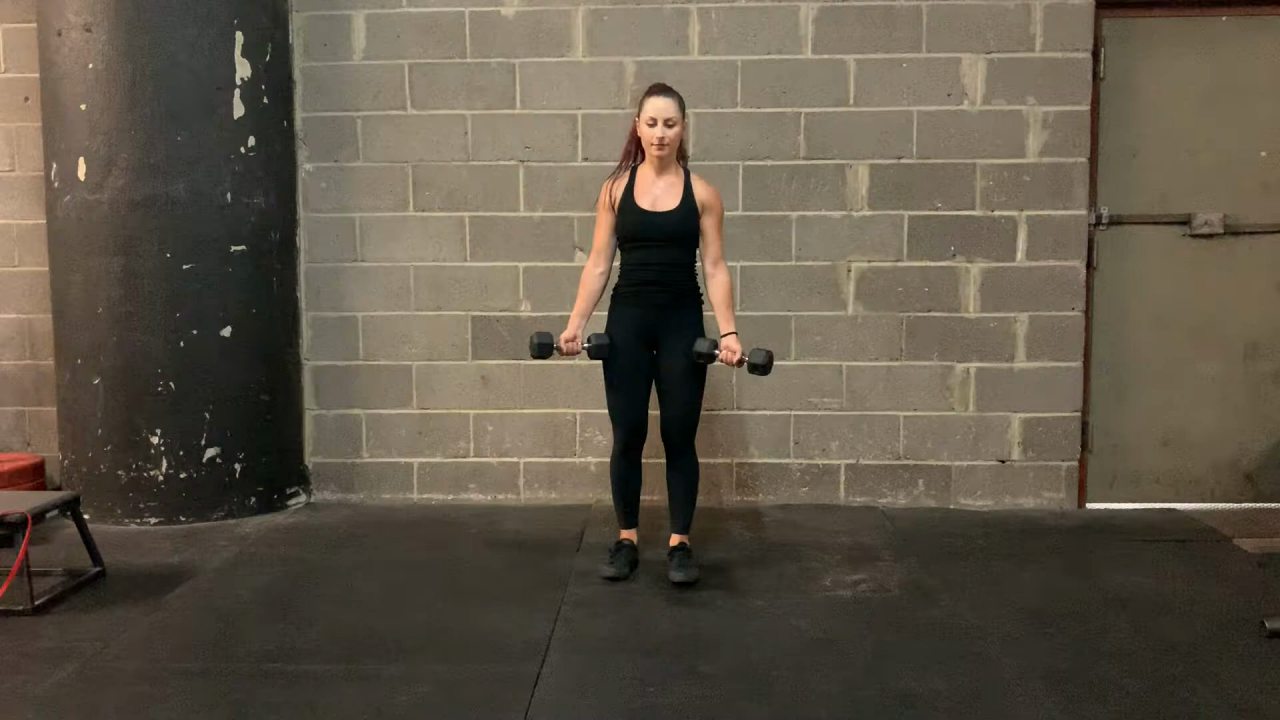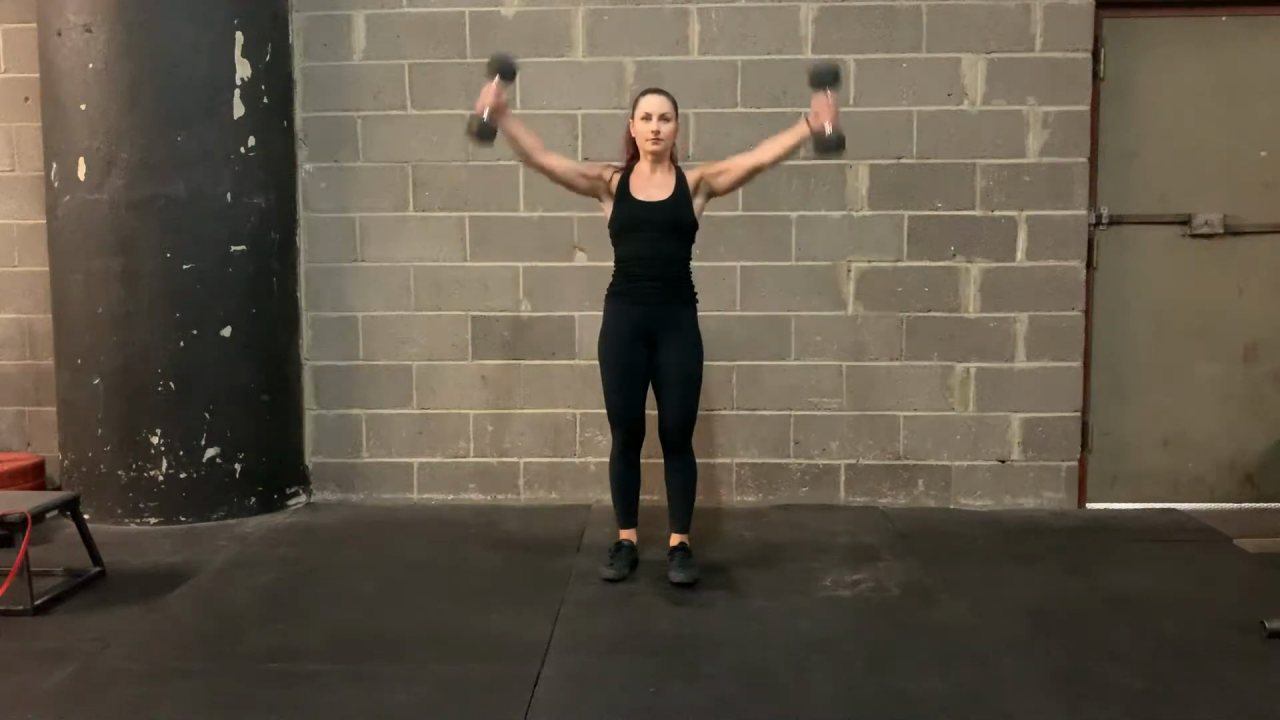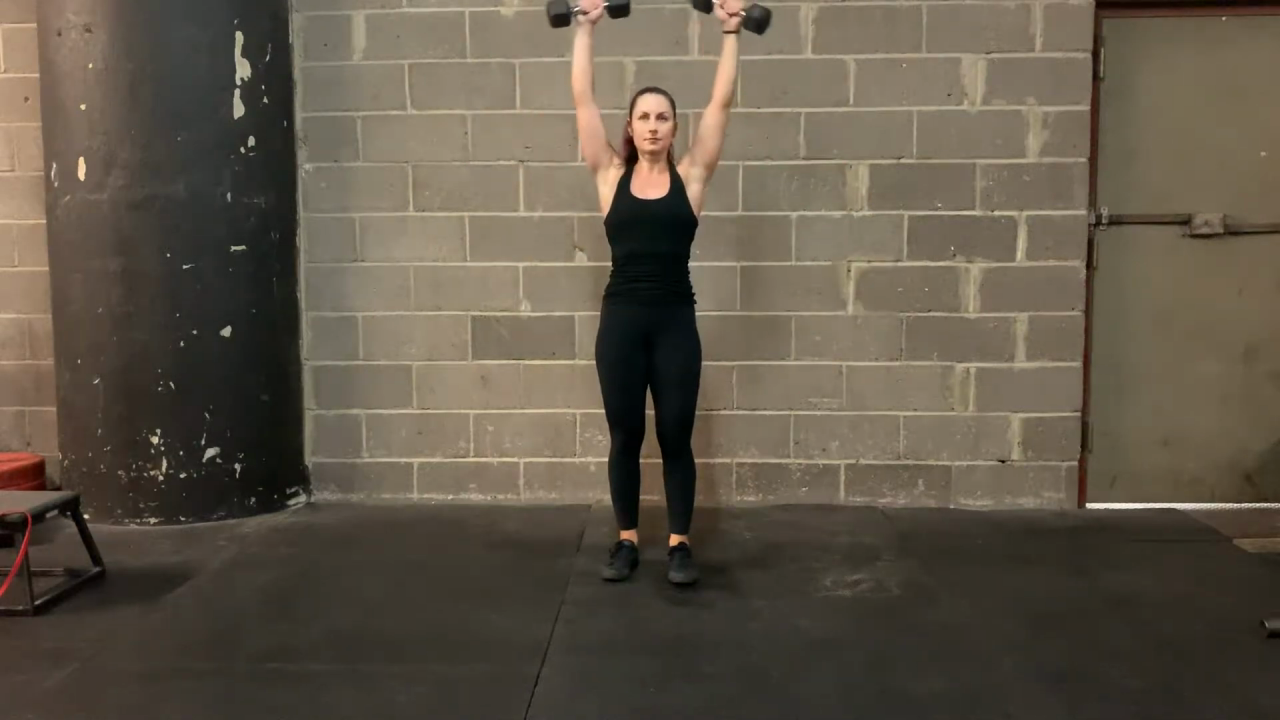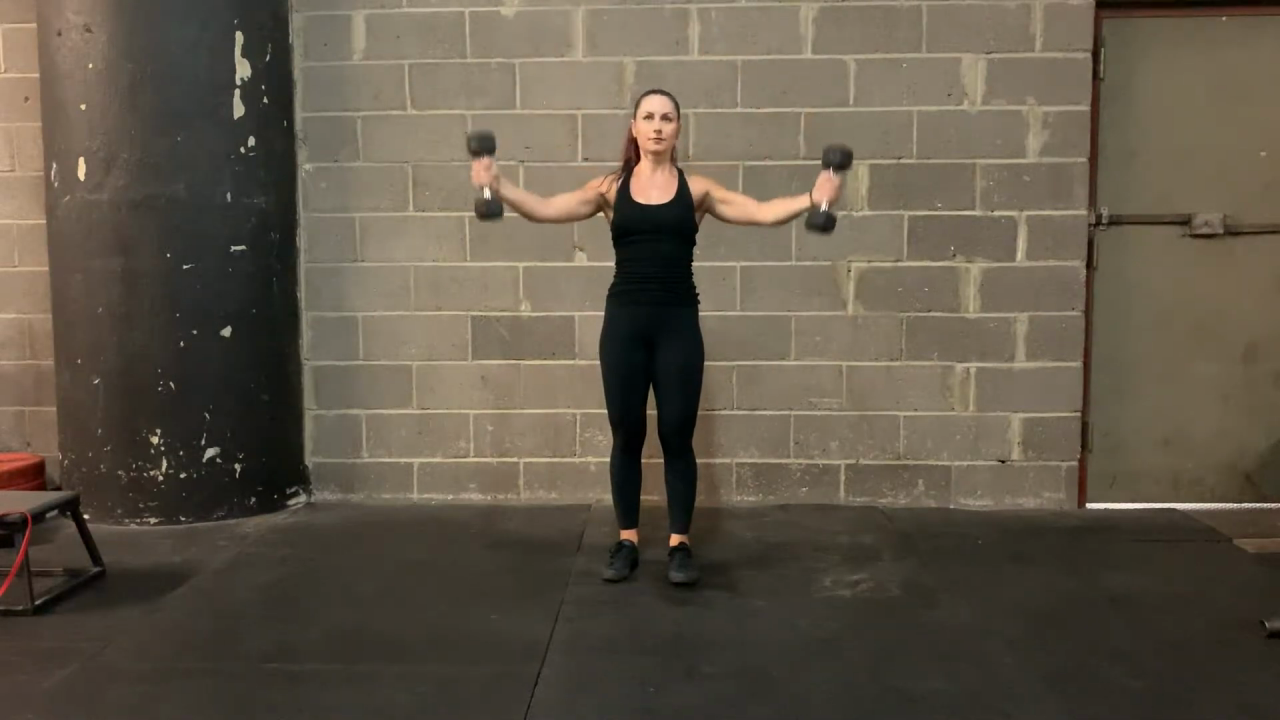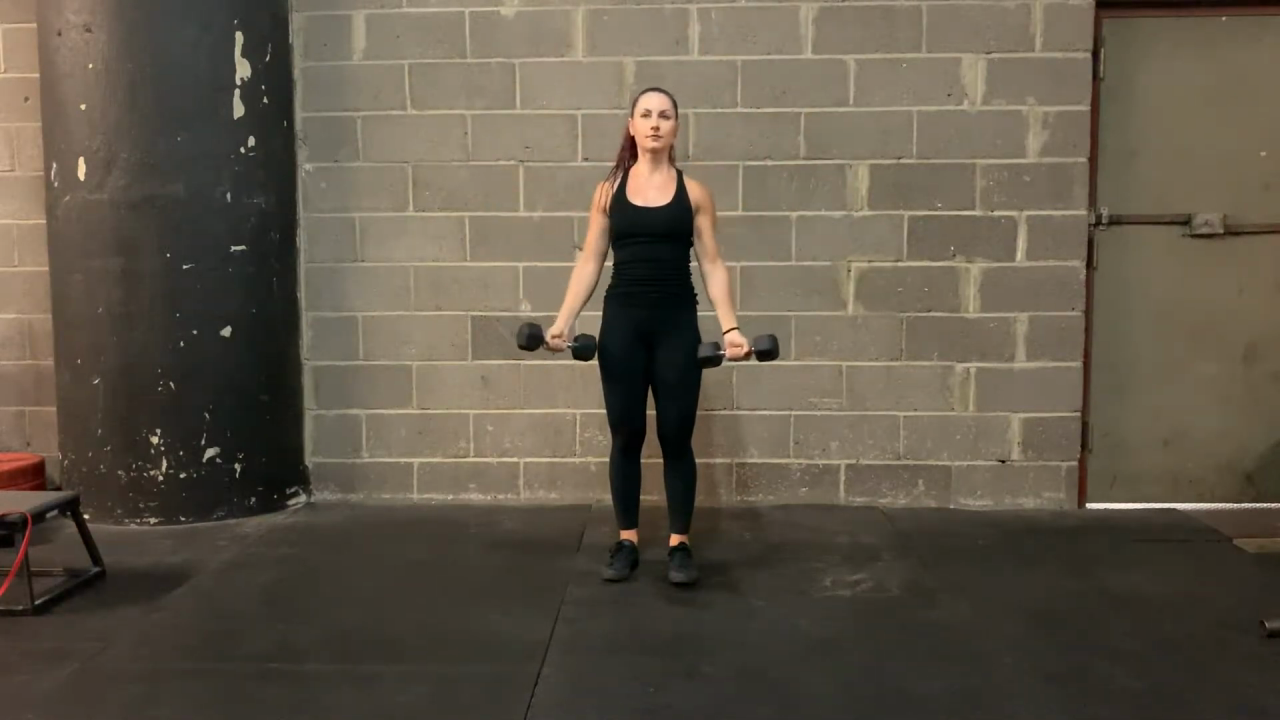
dt=1s
person 1, frame 1
left shoulder: (702, 192)
right shoulder: (615, 188)
left elbow: (715, 267)
right elbow: (599, 263)
left wrist: (728, 331)
right wrist: (575, 323)
left hip: (682, 321)
right hip: (627, 320)
left knee: (679, 438)
right knee: (627, 437)
left ankle: (679, 543)
right ankle: (626, 540)
person 1, frame 2
left shoulder: (695, 184)
right shoulder: (610, 182)
left elbow: (756, 159)
right elbow: (545, 159)
left wrist: (806, 127)
right wrist: (504, 118)
left hip: (678, 318)
right hip: (624, 318)
left knee: (677, 435)
right knee: (626, 434)
left ankle: (680, 543)
right ankle: (625, 540)
person 1, frame 3
left shoulder: (690, 177)
right shoulder: (611, 176)
left elbow: (722, 104)
right elbow: (582, 103)
left hip: (674, 321)
right hip: (621, 319)
left knee: (676, 437)
right knee: (625, 436)
left ankle: (679, 543)
right ankle: (626, 540)
person 1, frame 4
left shoulder: (696, 188)
right shoulder: (611, 187)
left elbow: (760, 211)
right elbow: (545, 209)
left wrist: (813, 199)
right wrist: (498, 186)
left hip: (678, 321)
right hip: (624, 319)
left knee: (677, 436)
right knee: (626, 435)
left ankle: (679, 543)
right ankle: (626, 540)
person 1, frame 5
left shoulder: (694, 191)
right shoulder: (609, 189)
left elbow: (712, 264)
right elbow: (590, 261)
left wrist: (730, 327)
right wrist: (563, 320)
left hip: (677, 323)
right hip: (622, 321)
left knee: (676, 437)
right knee: (626, 436)
left ankle: (679, 545)
right ankle: (626, 541)
